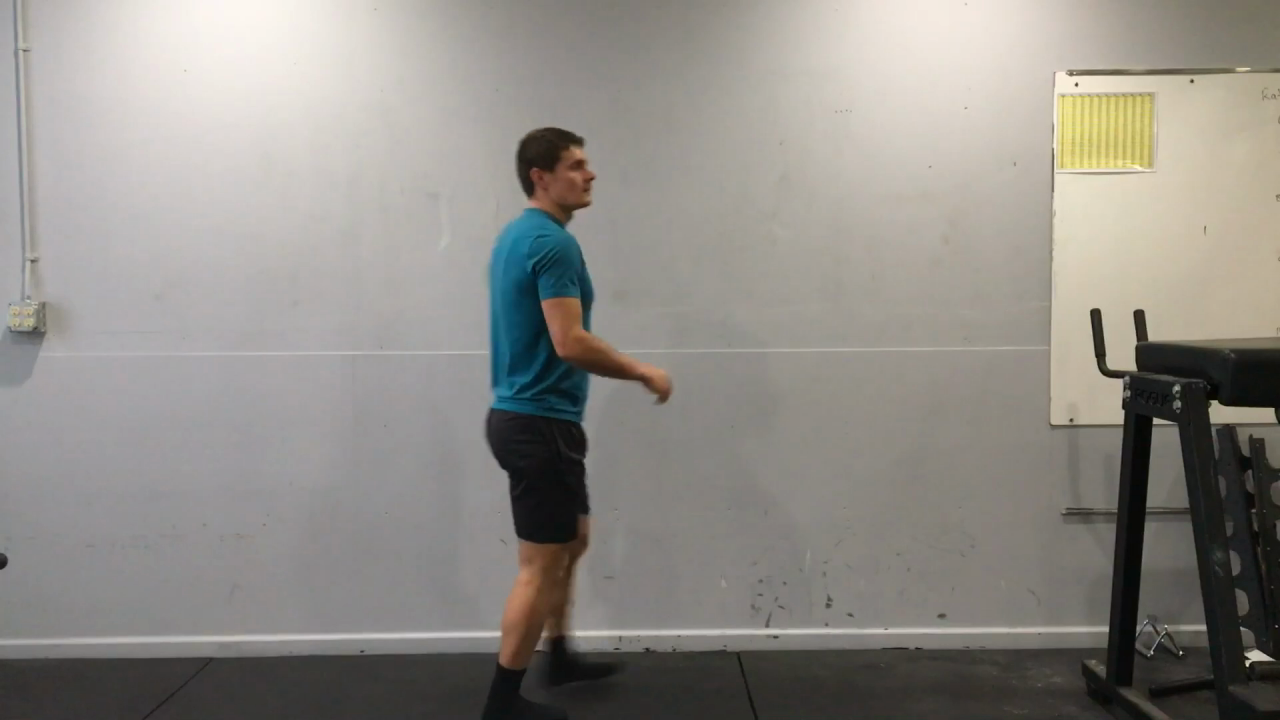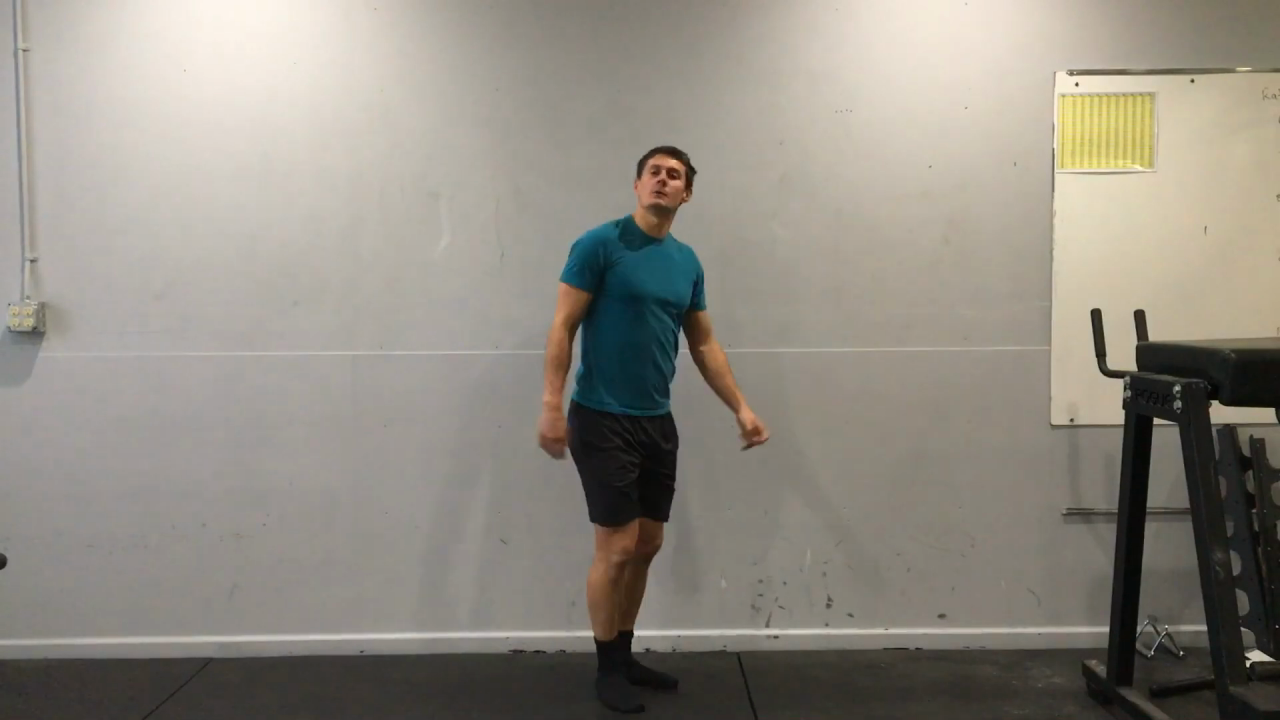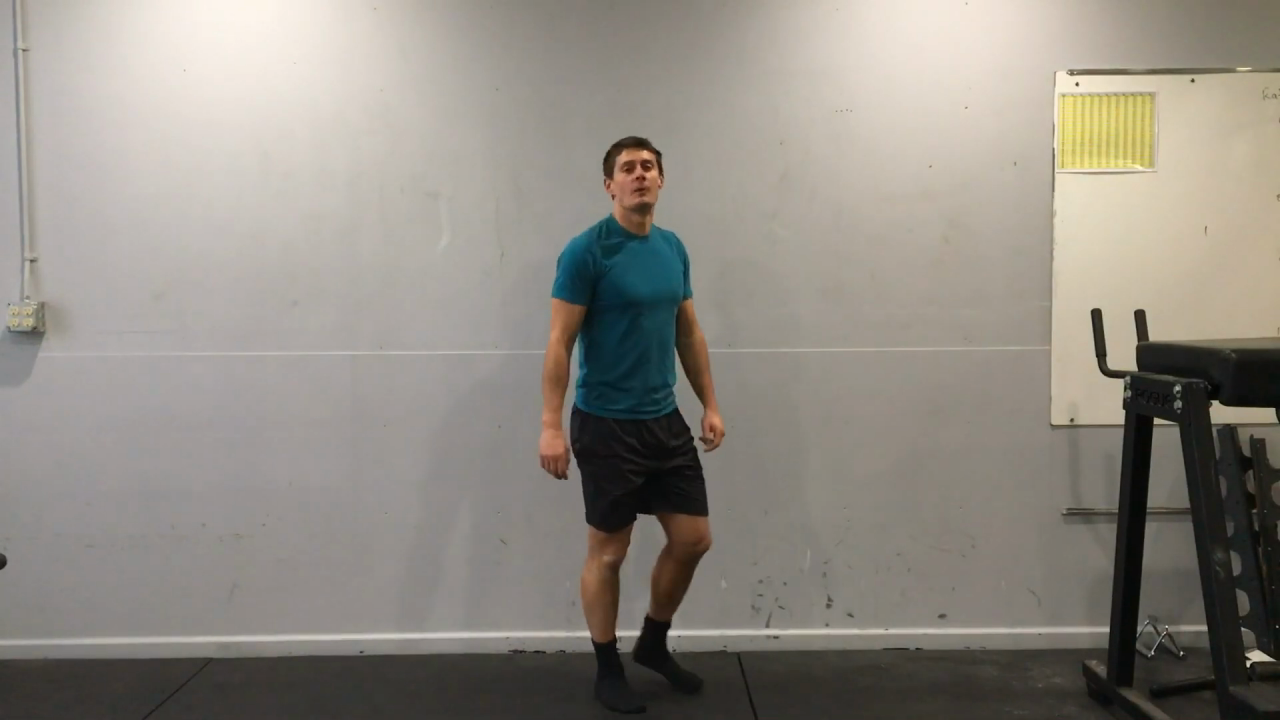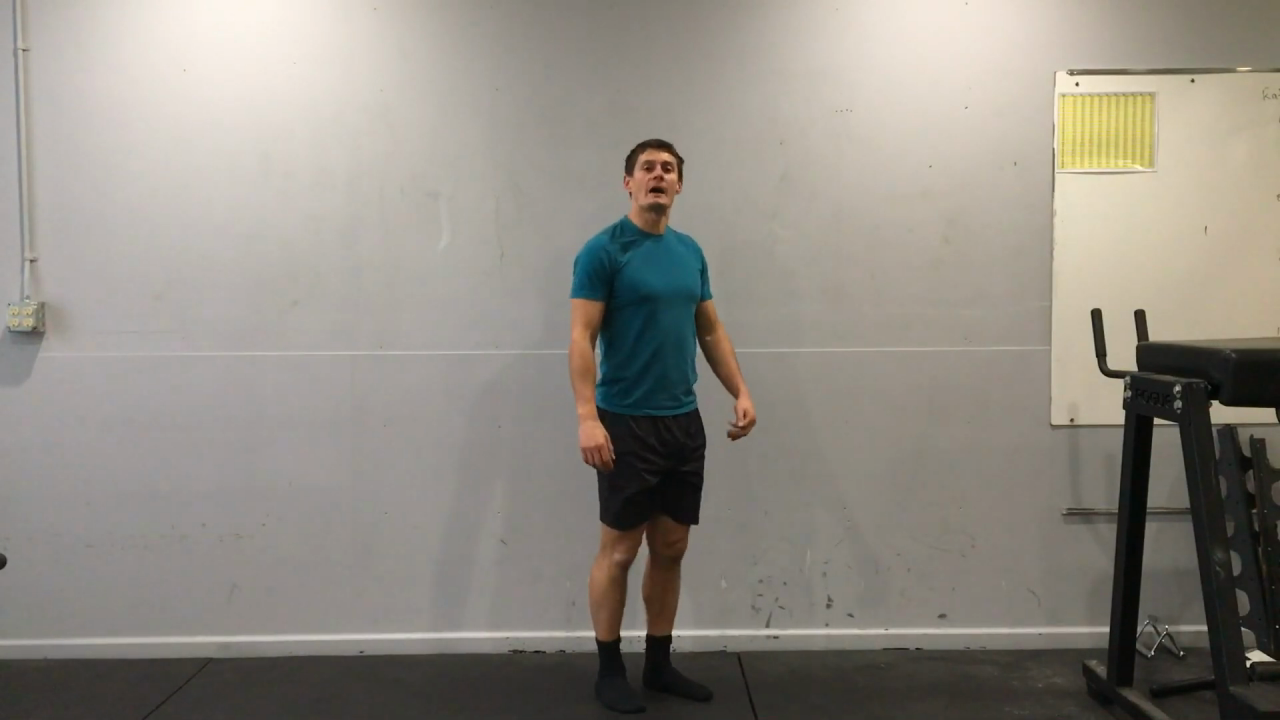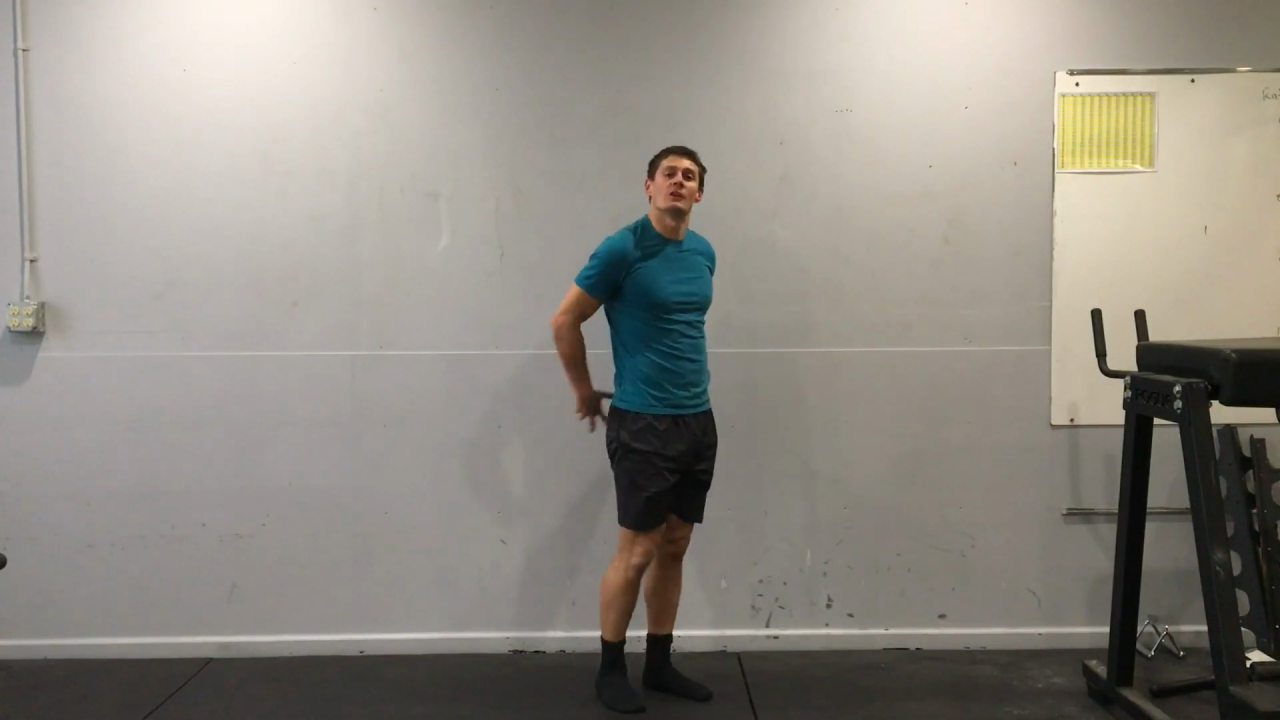
dt=0.7s
person 1, frame 1
left shoulder: (512, 237)
right shoulder: (554, 243)
right elbow: (570, 343)
right wrist: (644, 373)
left hip: (512, 418)
right hip: (541, 426)
left knee: (568, 540)
right knee: (543, 563)
left ankle: (561, 658)
person 1, frame 2
left shoulder: (687, 261)
right shoulder: (600, 244)
left elbow: (704, 342)
right elbow: (563, 326)
left wrist: (741, 408)
right wrist: (552, 405)
left hip: (657, 422)
right hip: (602, 421)
left knee: (647, 546)
right knee: (616, 548)
left ankle: (625, 655)
right ankle: (608, 668)
person 1, frame 3
left shoulder: (672, 248)
right shoulder: (587, 251)
left elbow: (689, 332)
right elbow: (559, 342)
left wrist: (710, 405)
right wrist: (551, 425)
left hip: (666, 420)
right hip: (607, 426)
left knee: (693, 538)
right knee: (608, 551)
left ankle: (653, 643)
right ankle: (608, 671)
person 1, frame 4
left shoulder: (690, 251)
right shoulder: (604, 251)
left elbow: (710, 330)
right elbow: (581, 338)
left wrist: (741, 392)
right wrist: (588, 417)
left hip: (684, 422)
right hip: (627, 424)
left knee: (670, 549)
right knee: (619, 550)
left ankle: (659, 664)
right ankle: (609, 671)
person 1, frame 5
left shoulder: (704, 252)
right shoulder: (621, 250)
right elbow: (565, 322)
right wrist: (585, 392)
left hip: (698, 421)
right hip: (642, 423)
left knee: (674, 547)
right knee: (638, 550)
left ankle: (659, 663)
right ankle: (610, 669)
